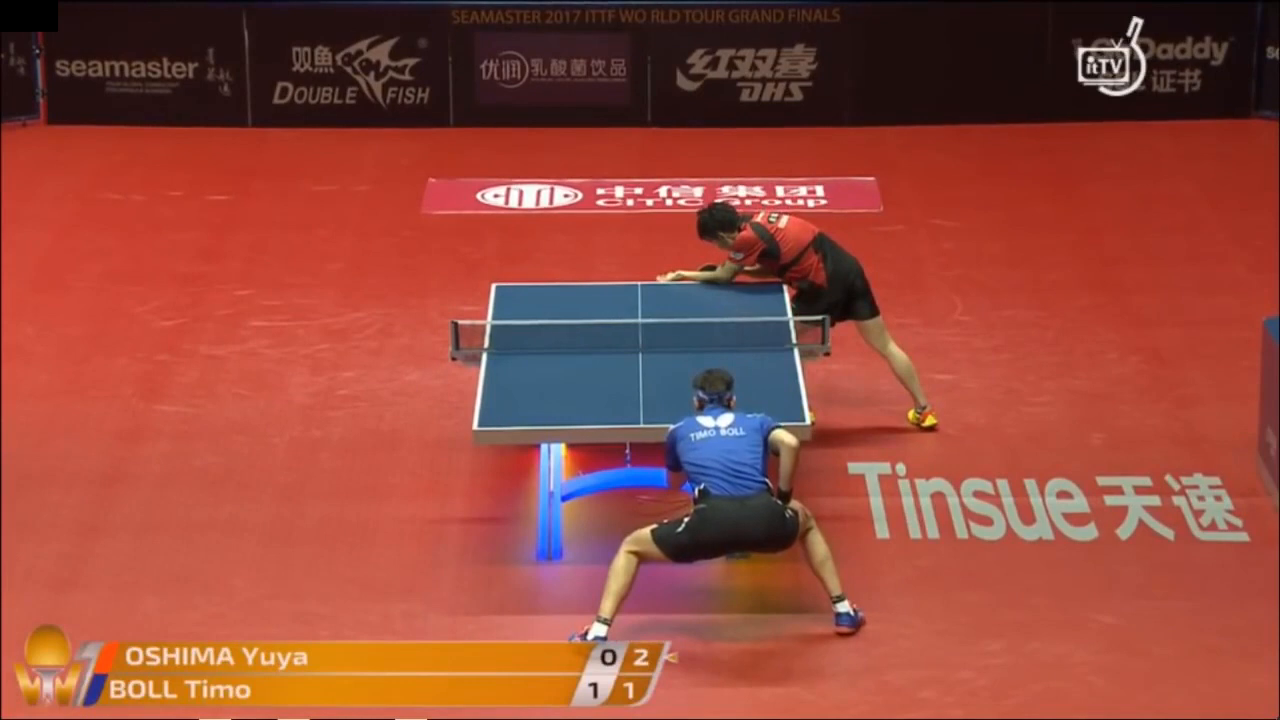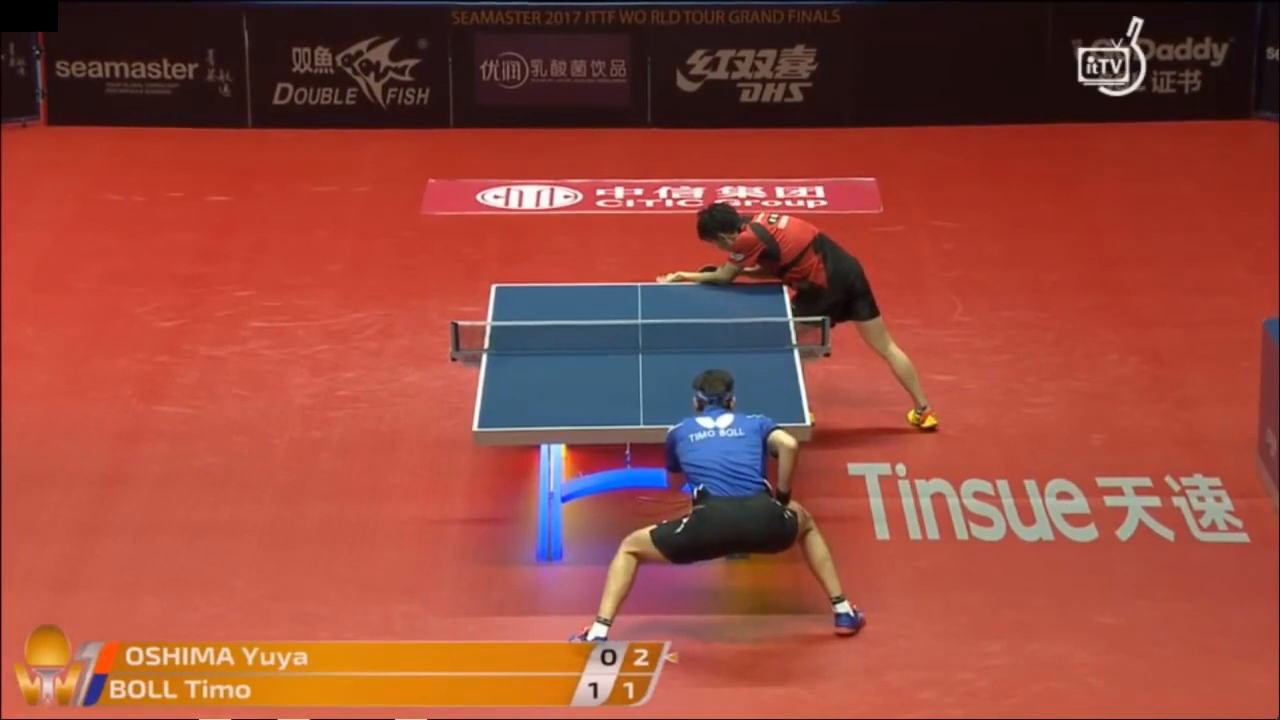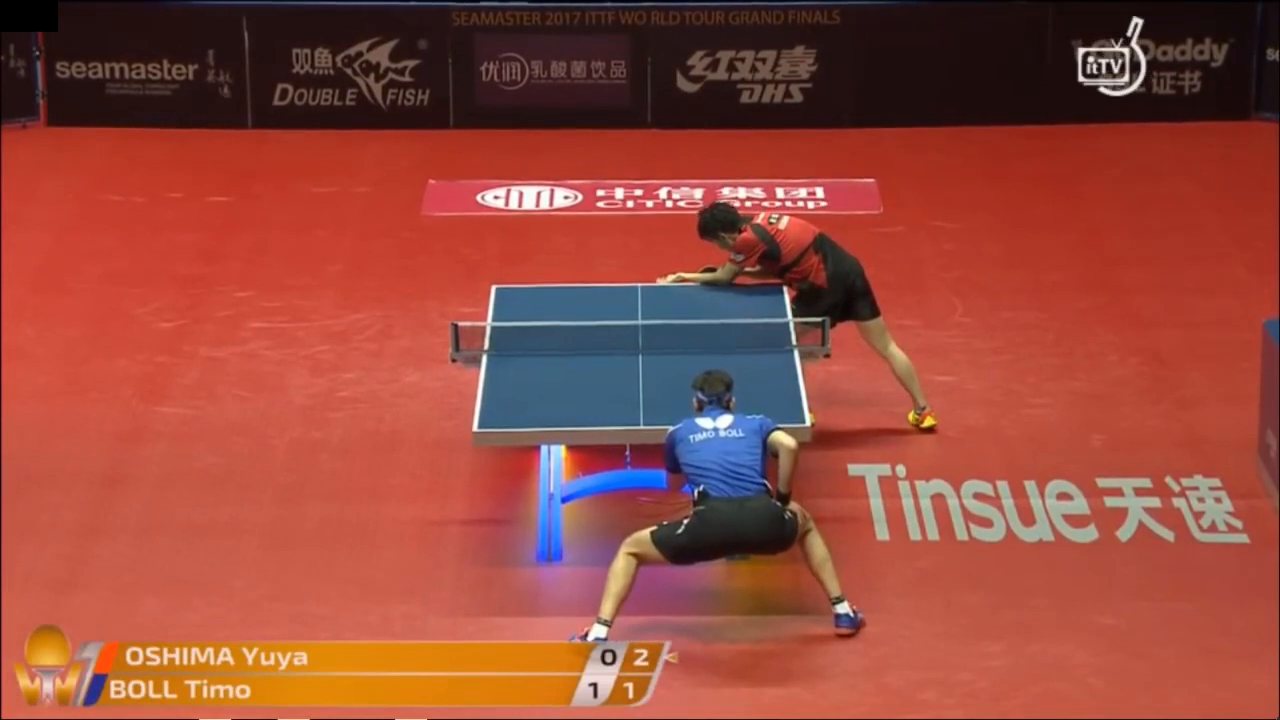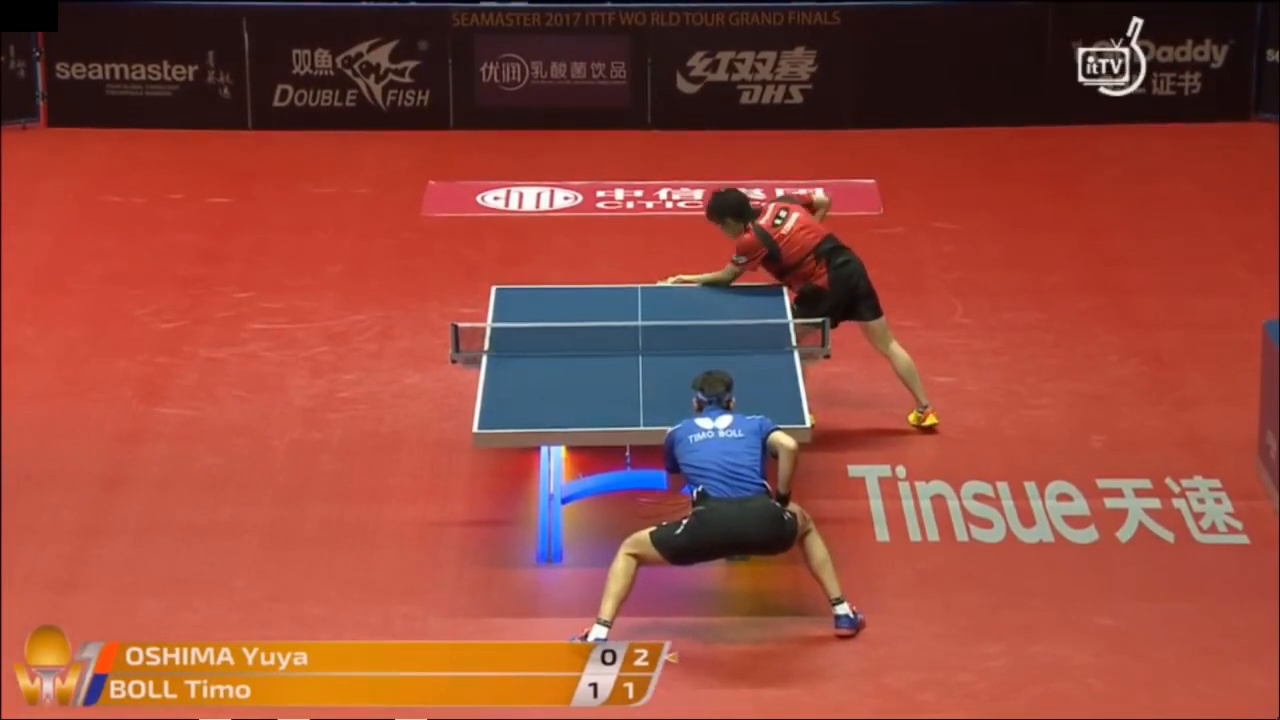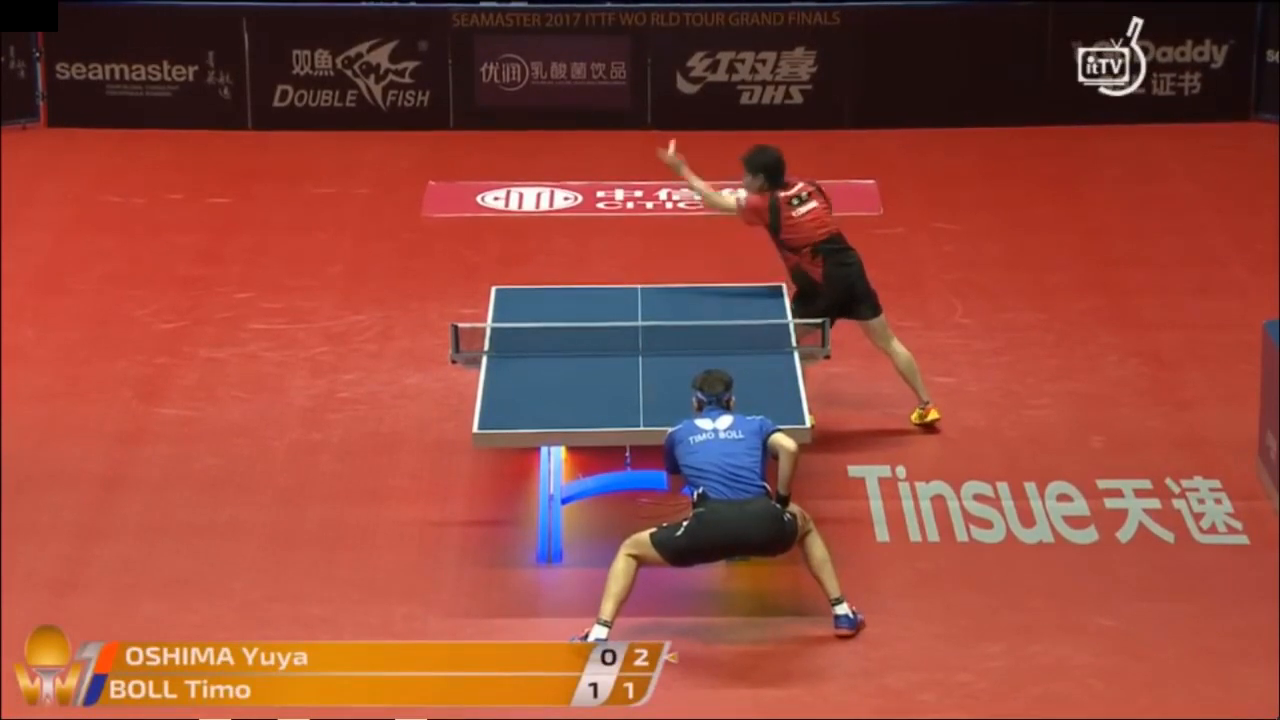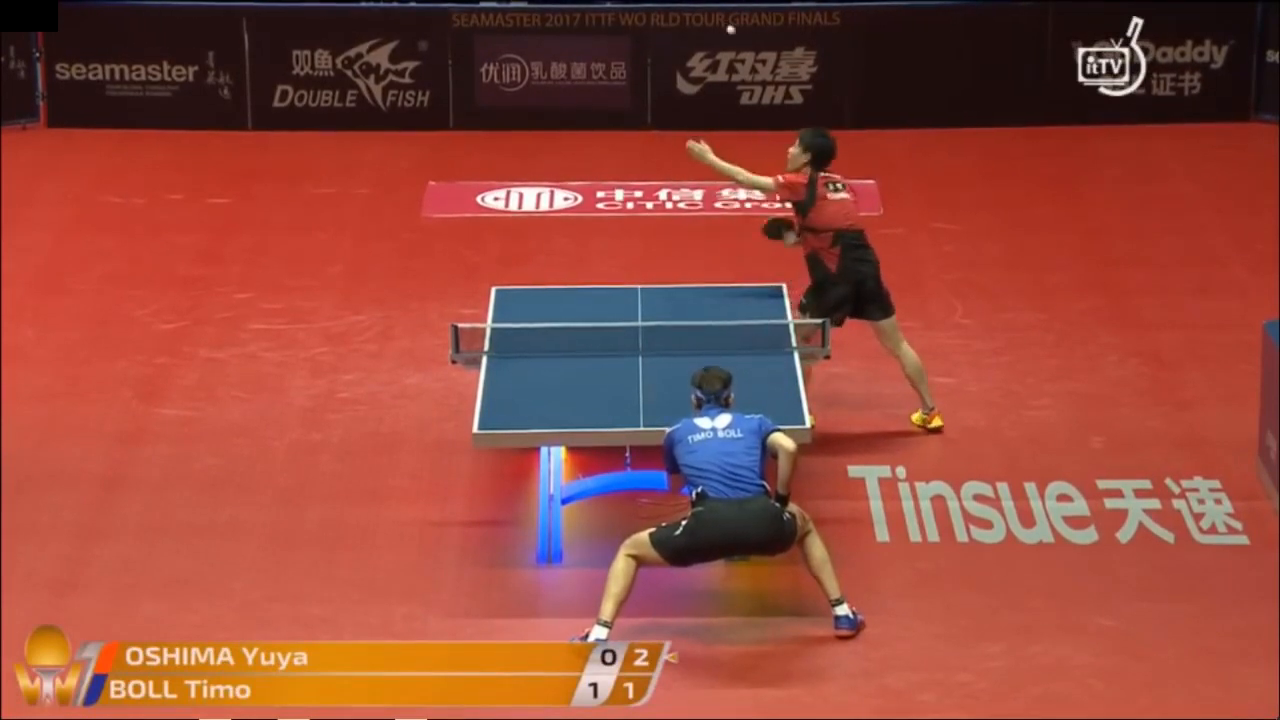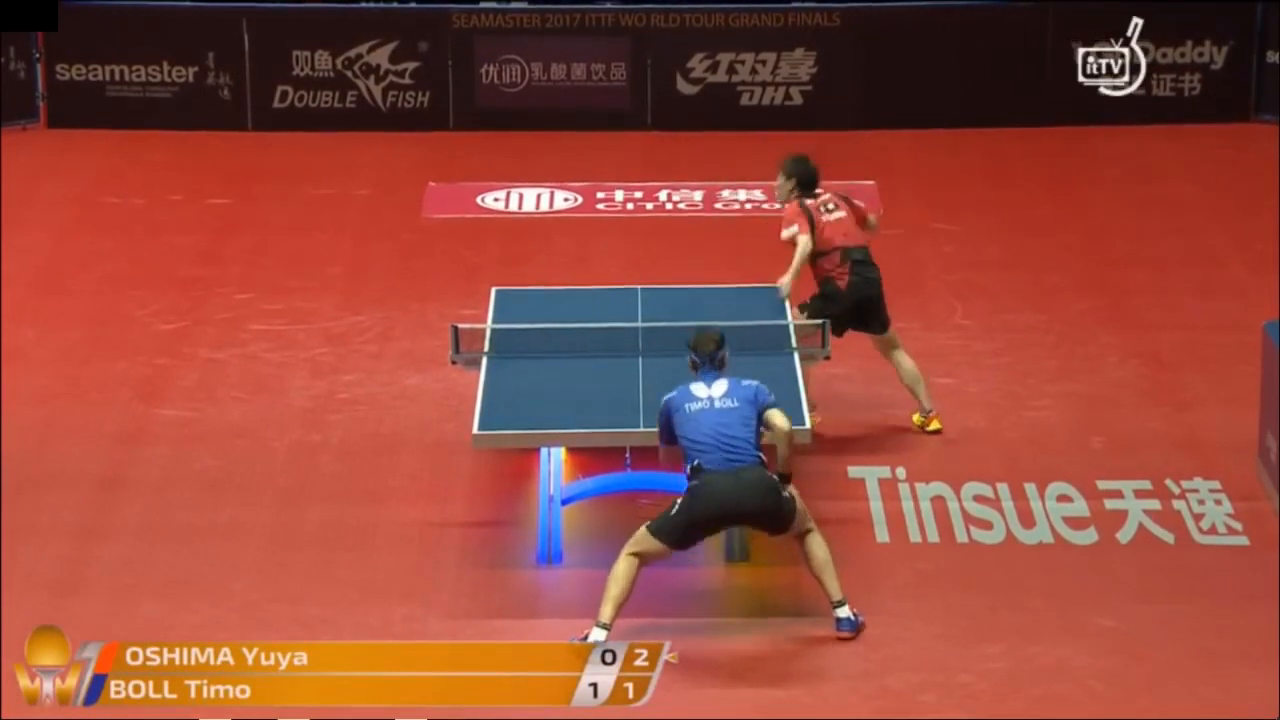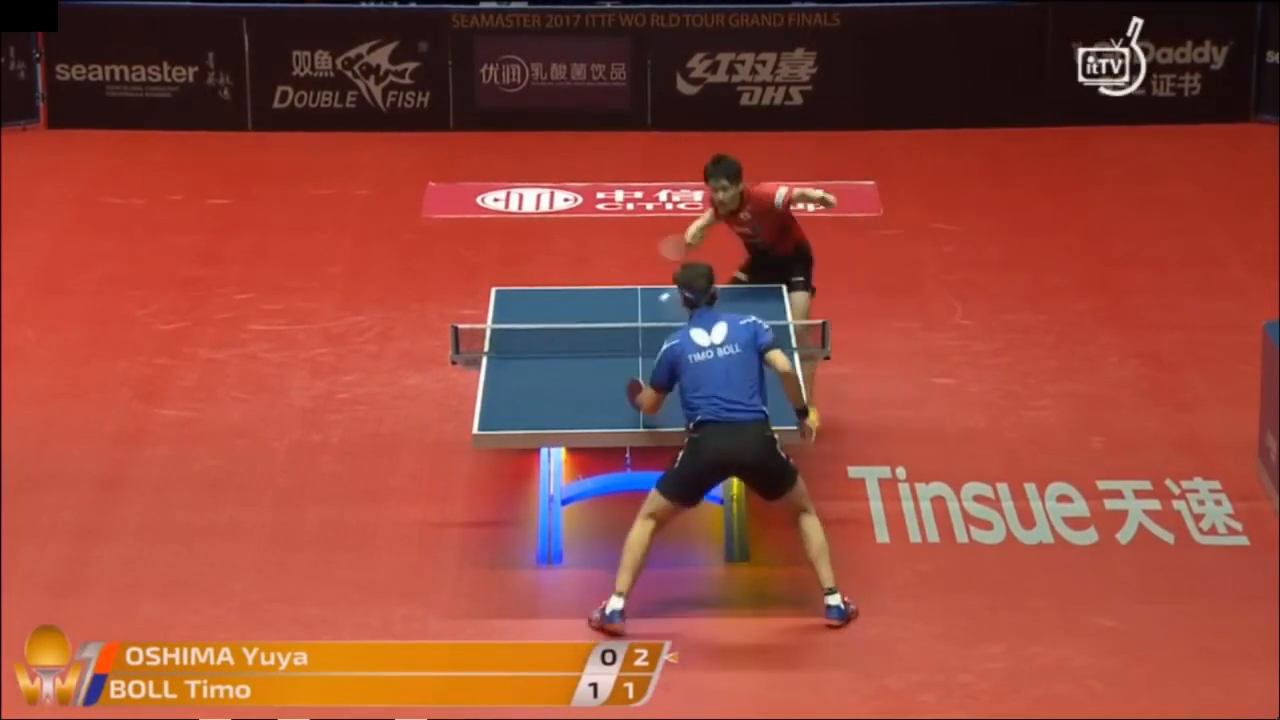
dt=0.4s
person 1, frame 1
left shoulder: (680, 431)
right shoulder: (757, 422)
right elbow: (790, 443)
right wrist: (784, 496)
left hip: (712, 521)
right hip: (764, 519)
left knee: (631, 547)
right knee: (806, 522)
left ankle: (598, 634)
right ankle: (844, 613)
person 1, frame 2
left shoulder: (679, 432)
right shoulder: (756, 423)
right elbow: (788, 445)
right wrist: (782, 498)
left hip: (710, 523)
right hip: (762, 519)
left knee: (630, 548)
right knee: (804, 523)
left ankle: (598, 635)
right ankle: (843, 613)
person 1, frame 3
left shoulder: (679, 432)
right shoulder: (756, 423)
right elbow: (789, 445)
right wrist: (783, 498)
left hip: (710, 524)
right hip: (763, 520)
left knee: (630, 549)
right knee: (805, 524)
left ankle: (598, 635)
right ankle: (843, 614)
person 1, frame 4
left shoulder: (678, 433)
right shoulder: (755, 423)
right elbow: (788, 446)
right wrist: (782, 499)
left hip: (709, 524)
right hip: (762, 521)
left knee: (630, 550)
right knee: (804, 524)
left ankle: (598, 636)
right ankle: (843, 615)
person 1, frame 5
left shoulder: (678, 434)
right shoulder: (756, 424)
right elbow: (789, 448)
right wrist: (782, 500)
left hip: (709, 526)
right hip: (763, 523)
left knee: (630, 550)
right knee: (804, 525)
left ankle: (599, 636)
right ankle: (842, 615)
person 1, frame 6
left shoulder: (677, 433)
right shoulder: (755, 423)
right elbow: (788, 448)
right wrist: (782, 500)
left hip: (708, 525)
right hip: (761, 523)
left knee: (629, 551)
right knee: (803, 525)
left ankle: (599, 636)
right ankle: (842, 615)
person 1, frame 7
left shoulder: (673, 400)
right shoulder: (752, 389)
right elbow: (782, 428)
right wrist: (785, 479)
left hip: (706, 495)
right hip: (758, 489)
left knee: (632, 552)
right knee: (806, 528)
left ankle: (598, 635)
right ankle: (844, 615)
person 1, frame 8
left shoulder: (674, 345)
right shoulder: (750, 326)
left elbow: (649, 407)
right elbow: (785, 369)
left wrist: (637, 398)
right wrist: (803, 413)
left hip: (706, 444)
right hip: (757, 440)
left knee: (649, 517)
right knee: (804, 510)
left ankle: (615, 608)
right ankle: (834, 602)
person 2, frame 1
left shoulder: (748, 238)
right shoulder: (762, 219)
left elbow: (723, 277)
left wrist: (681, 275)
right wrist: (744, 269)
left hip: (826, 284)
right hip: (848, 267)
right knee: (885, 345)
right ankle: (923, 409)
person 2, frame 2
left shoulder: (748, 239)
right shoulder: (761, 221)
left elbow: (723, 278)
left wrist: (681, 276)
right wrist: (745, 270)
left hip: (825, 285)
right hip: (849, 268)
right knee: (885, 346)
right ankle: (923, 409)
person 2, frame 3
left shoulder: (749, 239)
right shoulder: (762, 220)
left elbow: (724, 278)
left wrist: (682, 277)
right wrist: (745, 270)
left hip: (826, 285)
right hip: (849, 268)
right knee: (886, 346)
right ankle: (922, 410)
person 2, frame 4
left shoulder: (752, 239)
right shoulder: (781, 204)
left elbow: (725, 278)
right elbow: (824, 202)
left wrist: (683, 279)
left hip: (826, 287)
right hip: (852, 268)
right knee: (887, 345)
right ankle: (924, 409)
person 2, frame 5
left shoulder: (765, 205)
right shoulder: (810, 189)
left elbow: (717, 202)
left wrist: (682, 170)
left hip: (821, 283)
right hip: (851, 268)
right knee: (887, 342)
right ankle: (925, 406)
person 2, frame 6
left shoulder: (802, 183)
right shoulder: (841, 184)
left elbow: (751, 180)
left wrist: (709, 158)
right wrist: (803, 237)
left hip: (834, 276)
right hip: (867, 266)
left knee: (799, 341)
right knee: (897, 344)
right ankle: (929, 412)
person 2, frame 7
left shoulder: (794, 210)
right shoulder: (837, 200)
left elbow: (805, 245)
right elbow: (871, 224)
left wrist: (790, 277)
left hip: (839, 288)
right hip: (870, 279)
right knee: (892, 350)
right ankle: (928, 414)
person 2, frame 8
left shoulder: (760, 196)
right shoulder: (721, 202)
left elbow: (799, 193)
right elbow: (711, 214)
left wrist: (821, 197)
right wrist: (695, 231)
left hip: (794, 259)
right hip: (760, 260)
